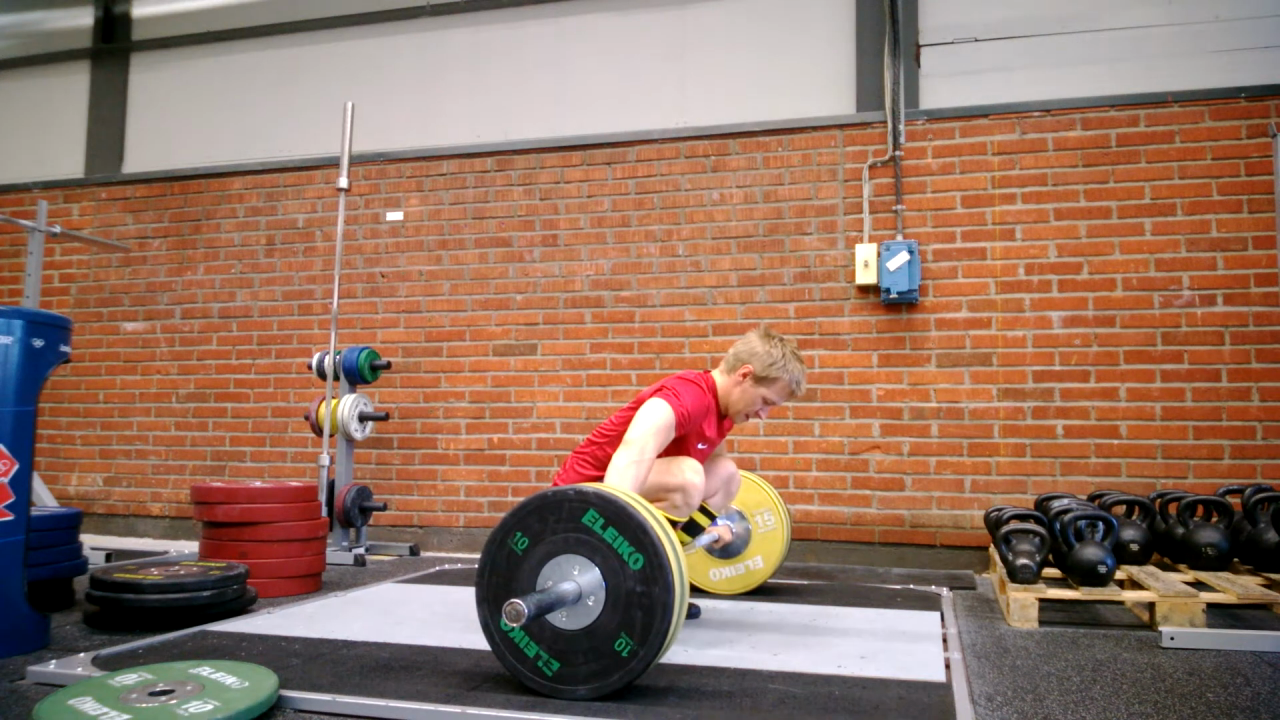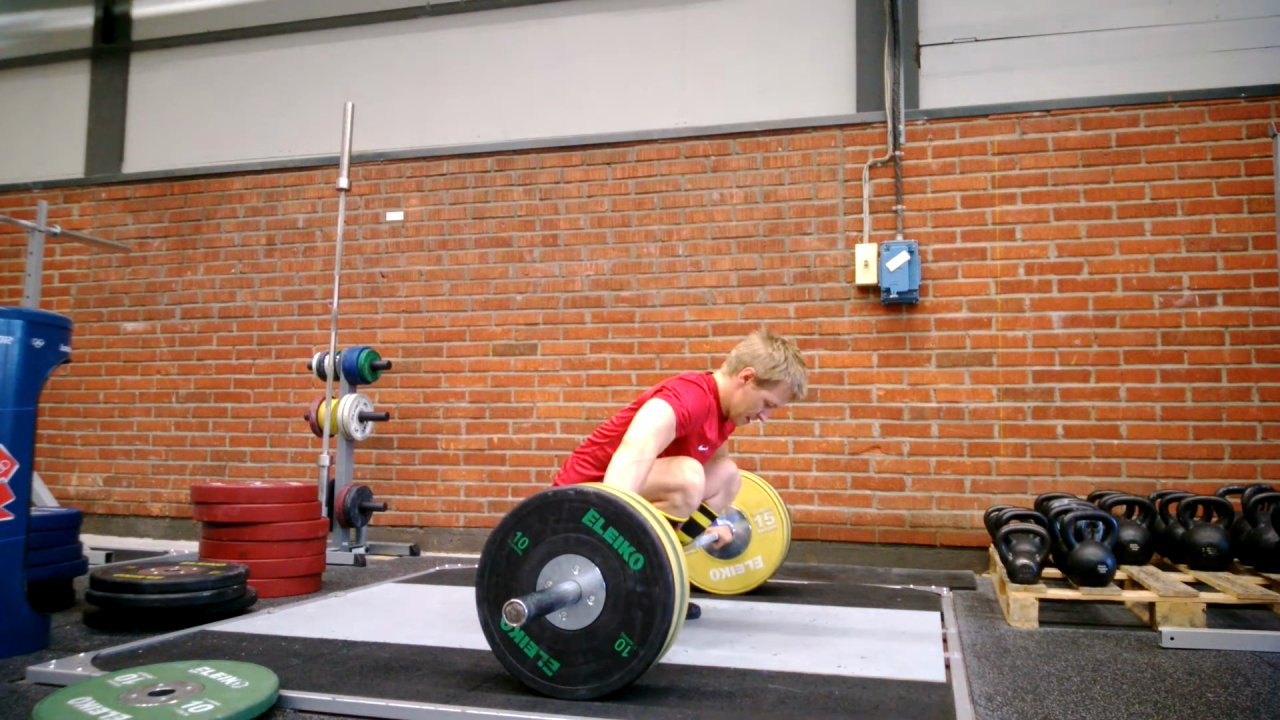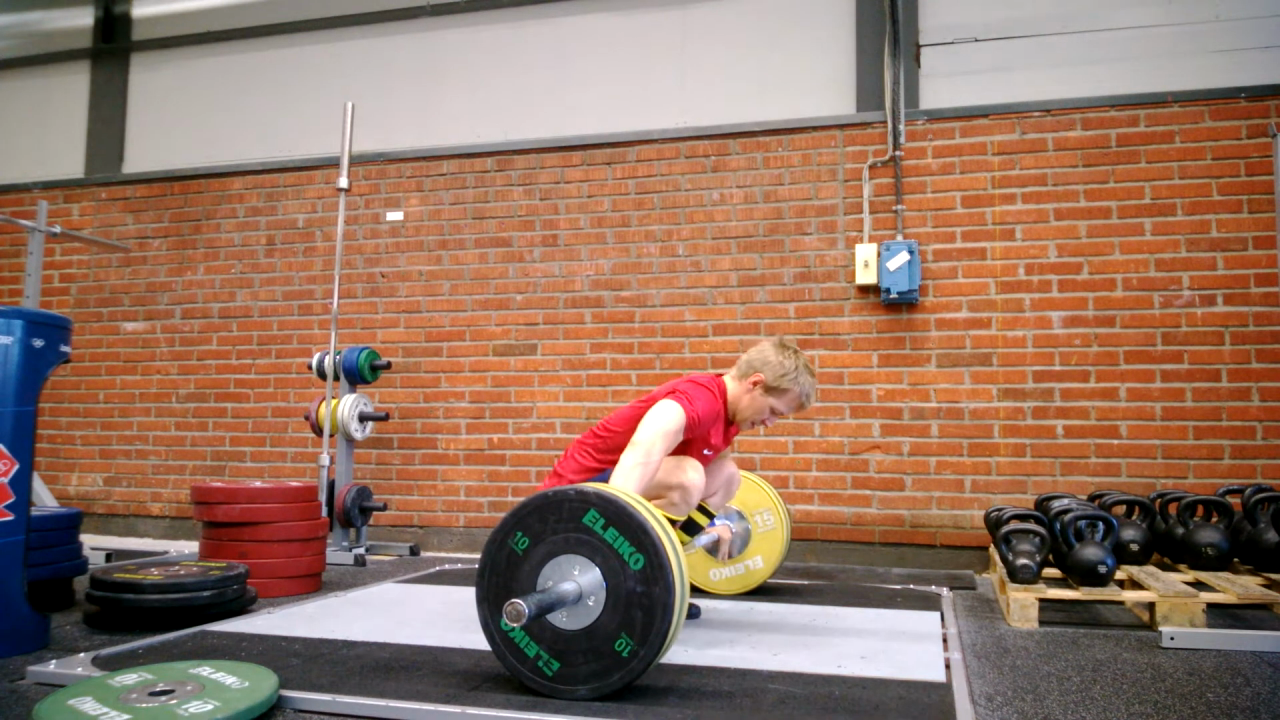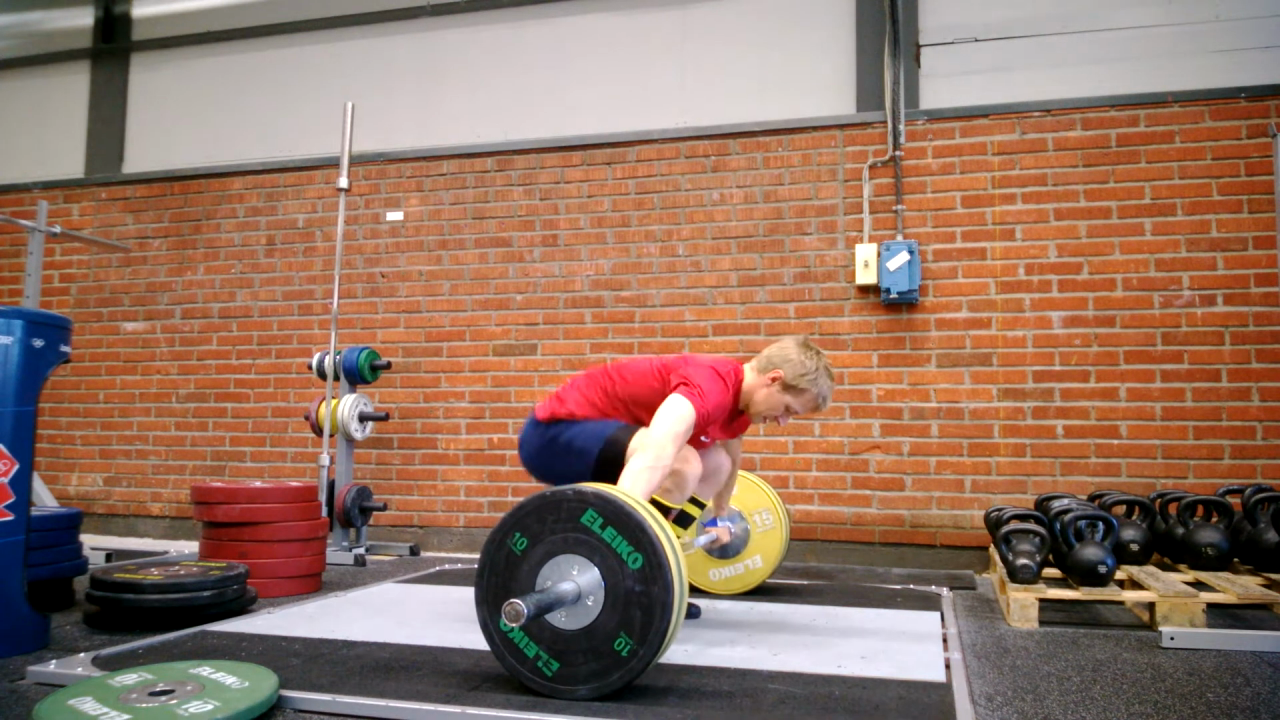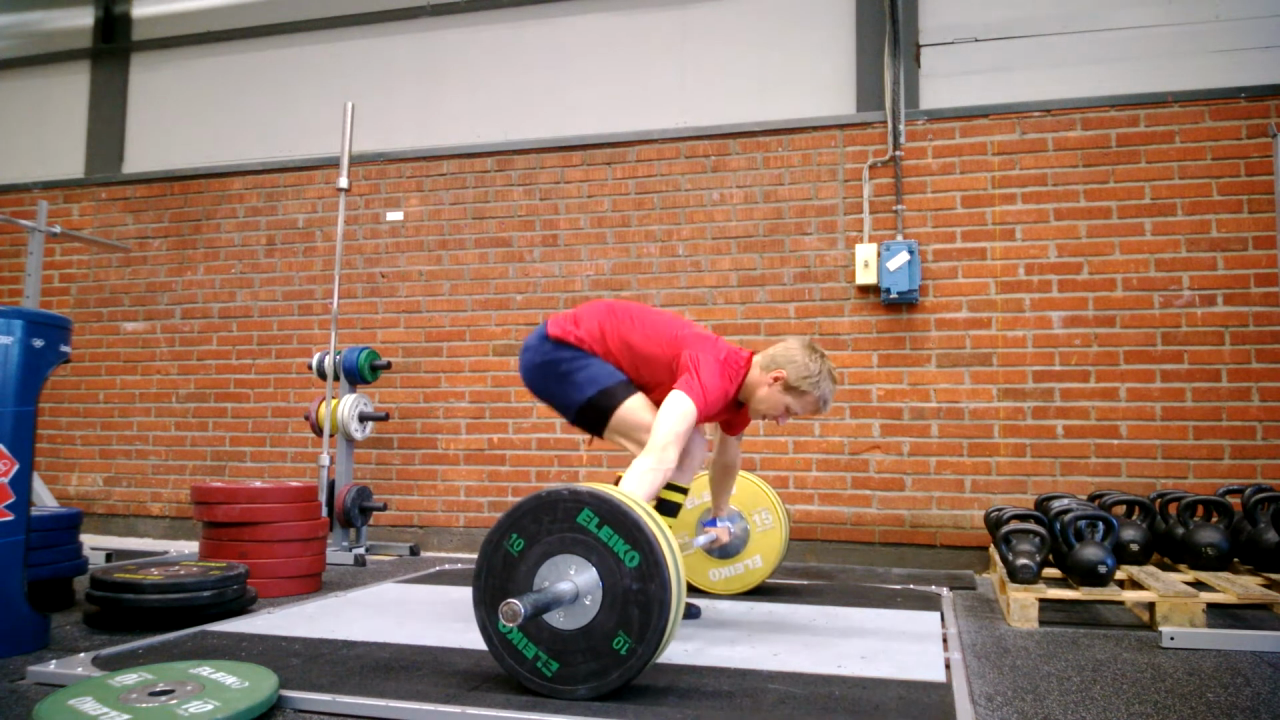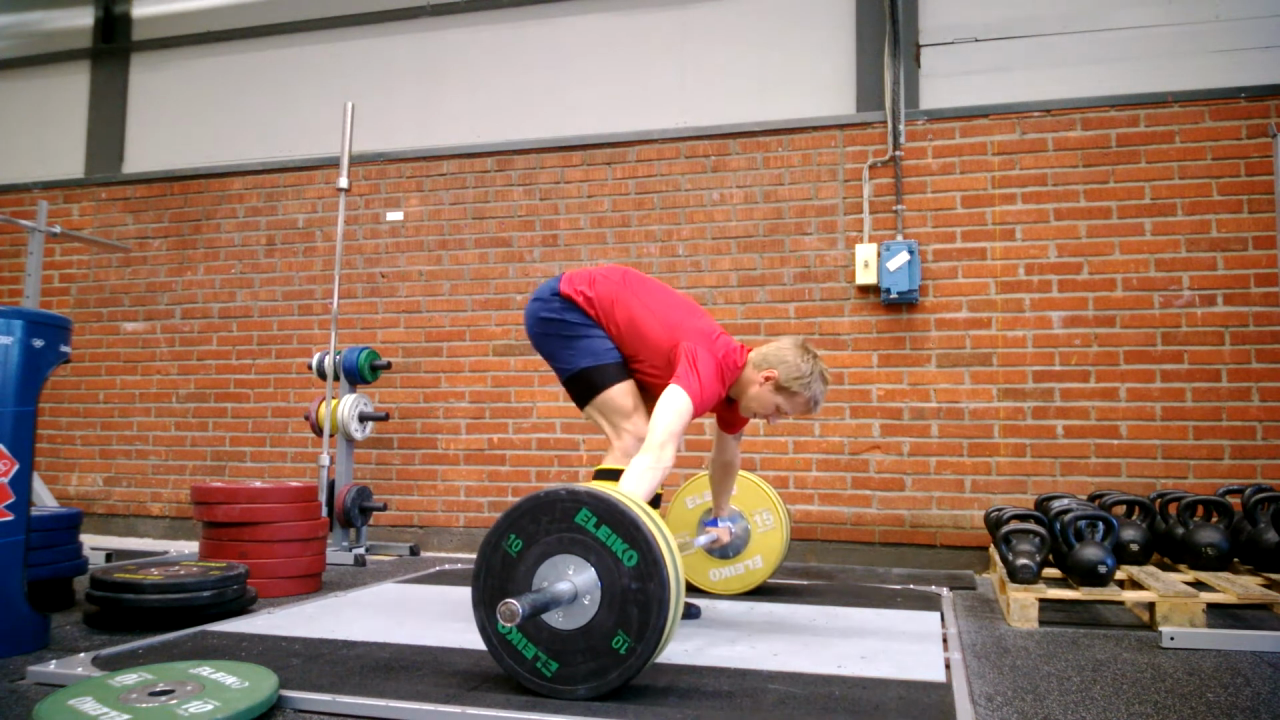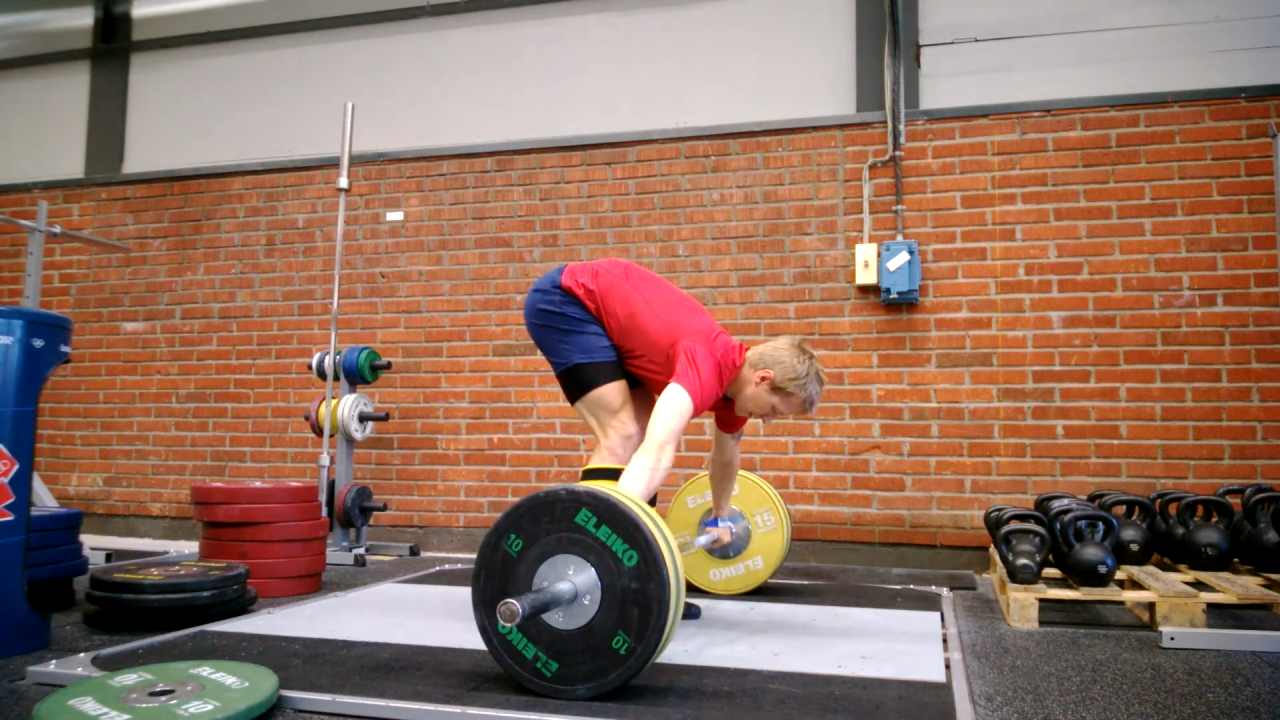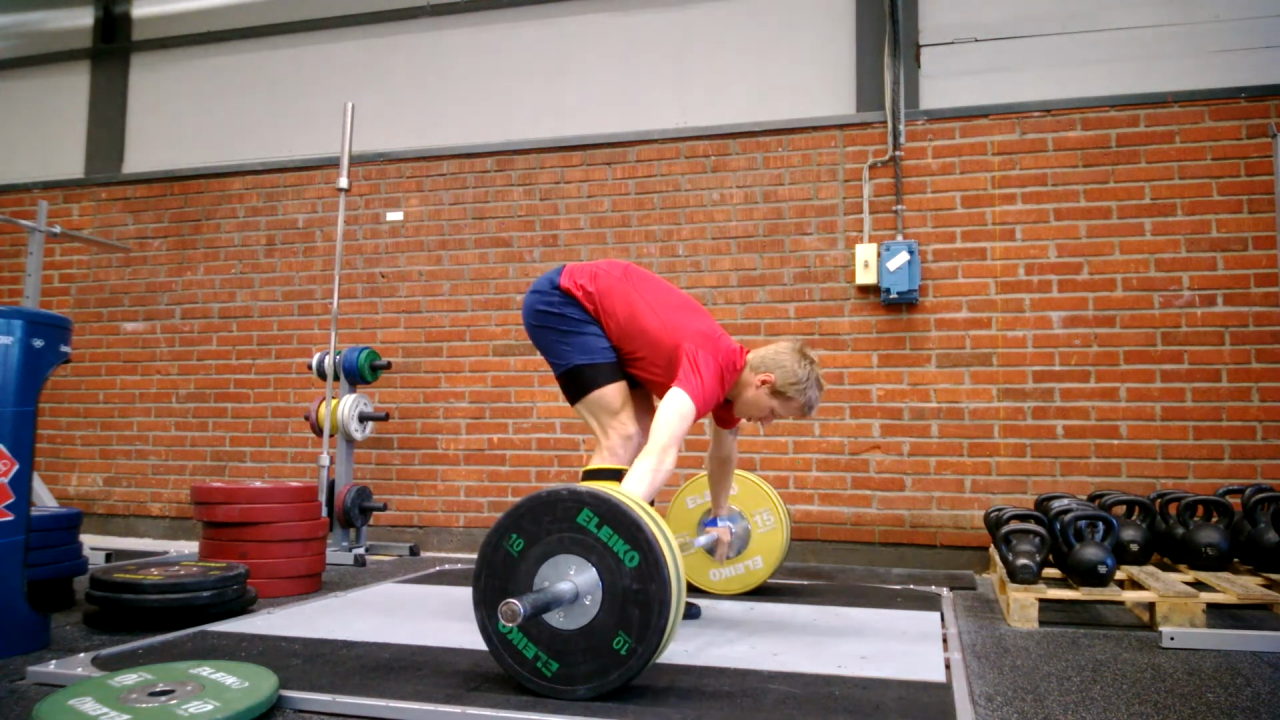
dt=0.2s
person 1, frame 1
left shoulder: (721, 403)
right shoulder: (685, 397)
left elbow: (712, 453)
right elbow: (632, 456)
left wrist: (712, 519)
left knee: (726, 475)
right knee: (686, 478)
person 1, frame 2
left shoulder: (721, 404)
right shoulder: (687, 398)
left elbow: (712, 453)
right elbow: (632, 456)
left wrist: (712, 518)
left knee: (726, 475)
right knee: (685, 477)
person 1, frame 3
left shoulder: (728, 406)
right shoulder: (697, 400)
left elbow: (713, 455)
right elbow: (639, 458)
left wrist: (711, 520)
left knee: (726, 475)
right knee: (686, 478)
person 1, frame 4
left shoulder: (740, 395)
right shoulder: (711, 386)
left elbow: (731, 456)
right elbow: (651, 459)
left wrist: (718, 518)
left hip: (580, 442)
right hip: (556, 431)
left knee: (718, 463)
right knee: (683, 466)
person 1, frame 5
left shoulder: (742, 386)
right shoulder: (713, 377)
left elbow: (728, 458)
right elbow: (657, 456)
left wrist: (718, 518)
left hip: (585, 355)
right hip: (560, 347)
left knee: (691, 448)
right knee: (671, 453)
person 1, frame 6
left shoulder: (739, 380)
right shoulder: (709, 372)
left elbow: (726, 457)
right elbow: (655, 454)
left wrist: (719, 518)
left hip: (587, 311)
right hip: (566, 305)
left knee: (652, 437)
right knee: (634, 434)
person 1, frame 7
left shoulder: (737, 376)
right shoulder: (707, 370)
left elbow: (725, 456)
right elbow: (656, 453)
left wrist: (720, 518)
left hip: (595, 305)
right hip: (565, 299)
left knee: (642, 435)
right knee: (621, 435)
person 1, frame 8
left shoulder: (735, 376)
right shoulder: (709, 374)
left elbow: (723, 452)
right elbow: (660, 456)
left wrist: (719, 517)
left hip: (593, 304)
right hip: (563, 299)
left knee: (643, 434)
right knee: (622, 436)
